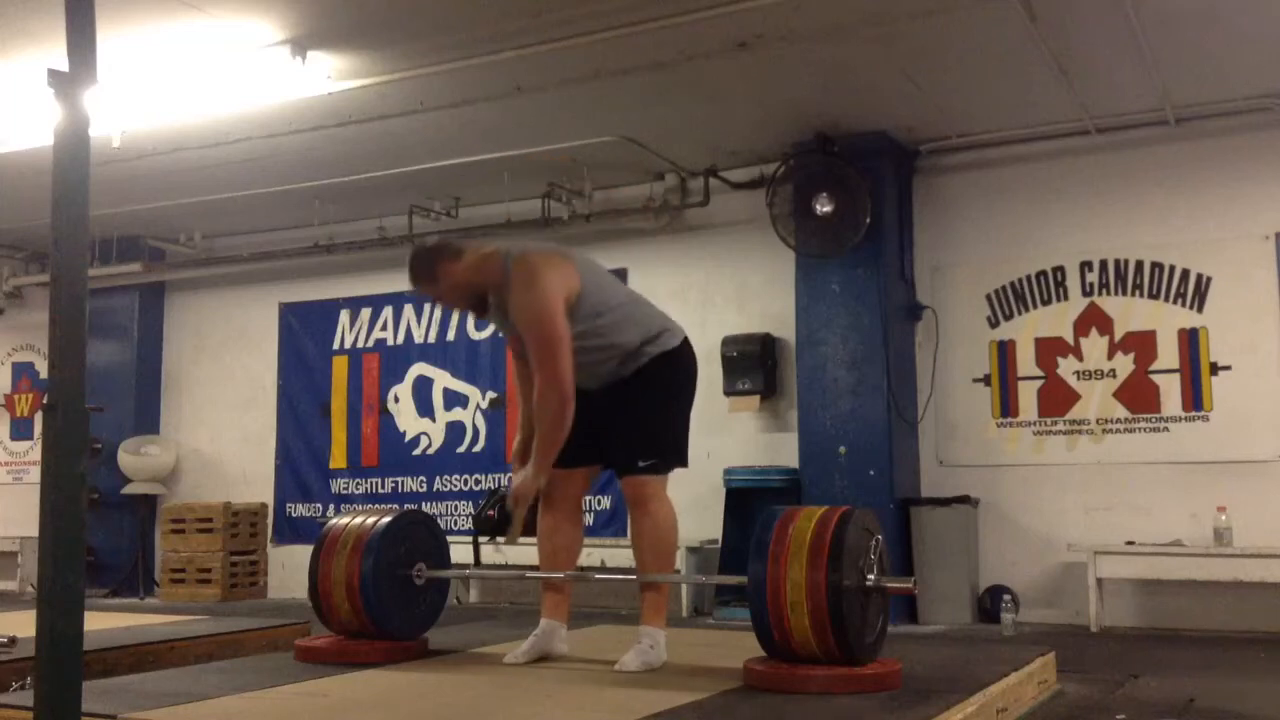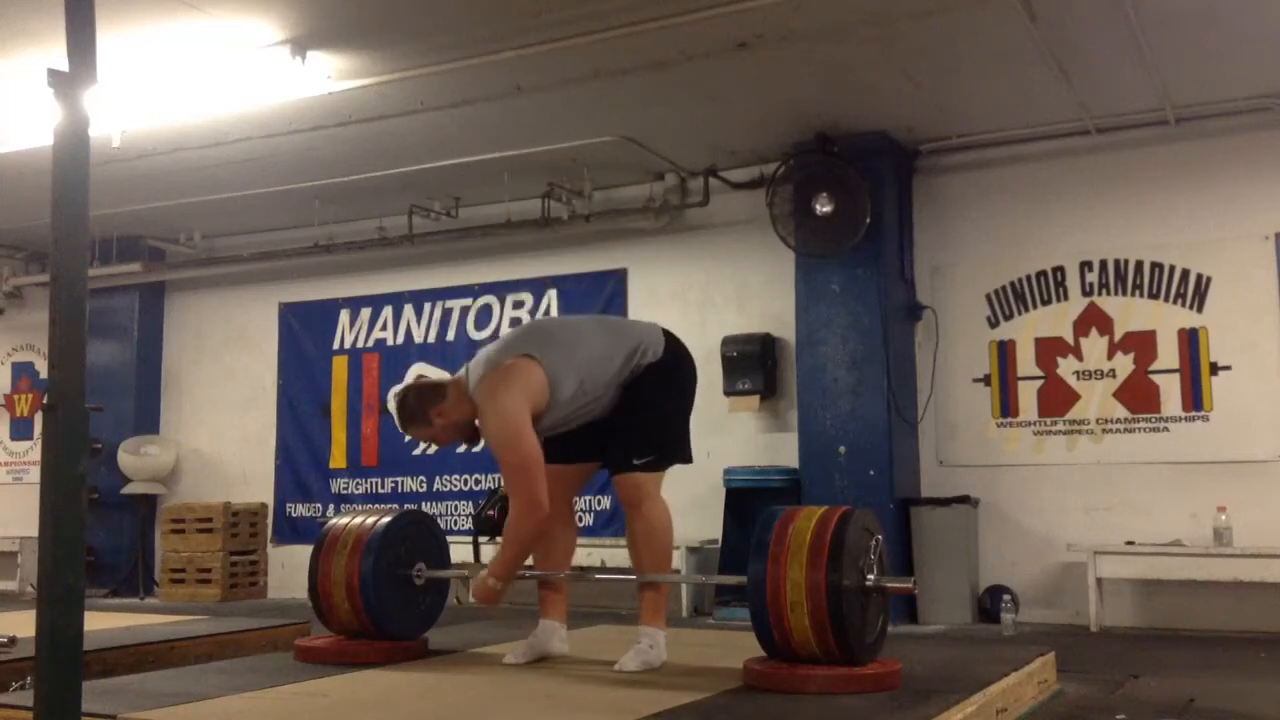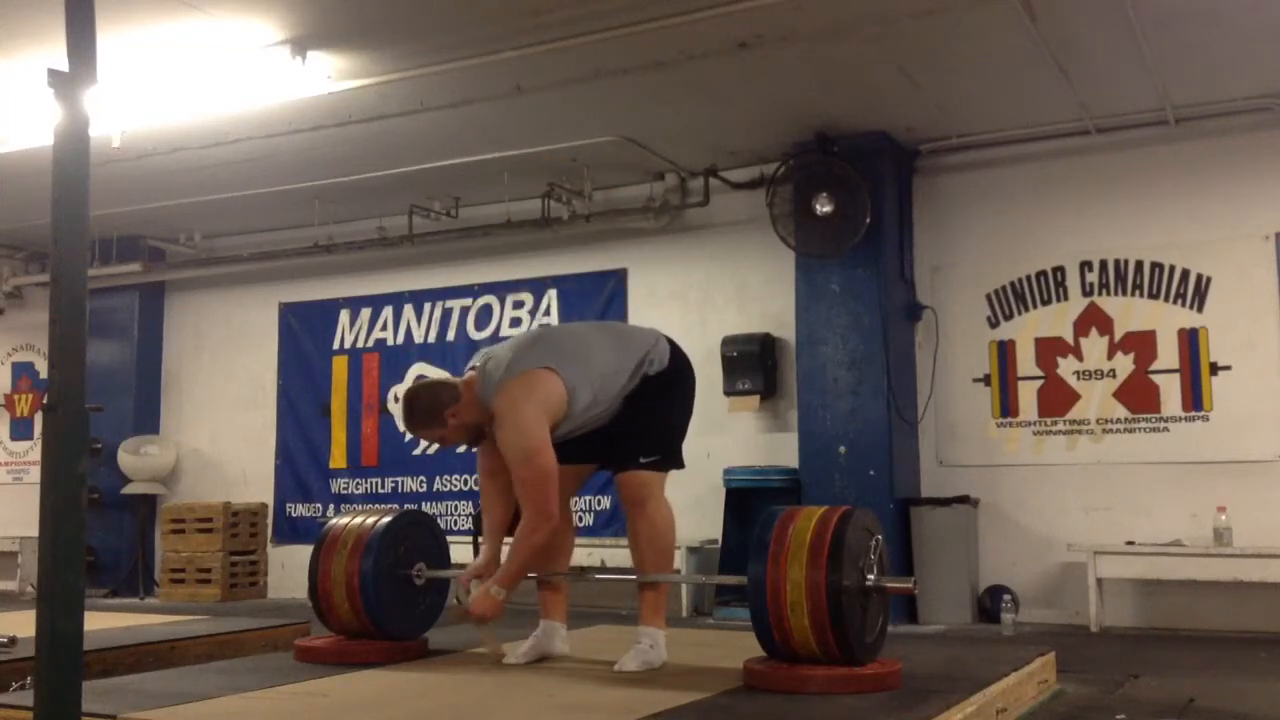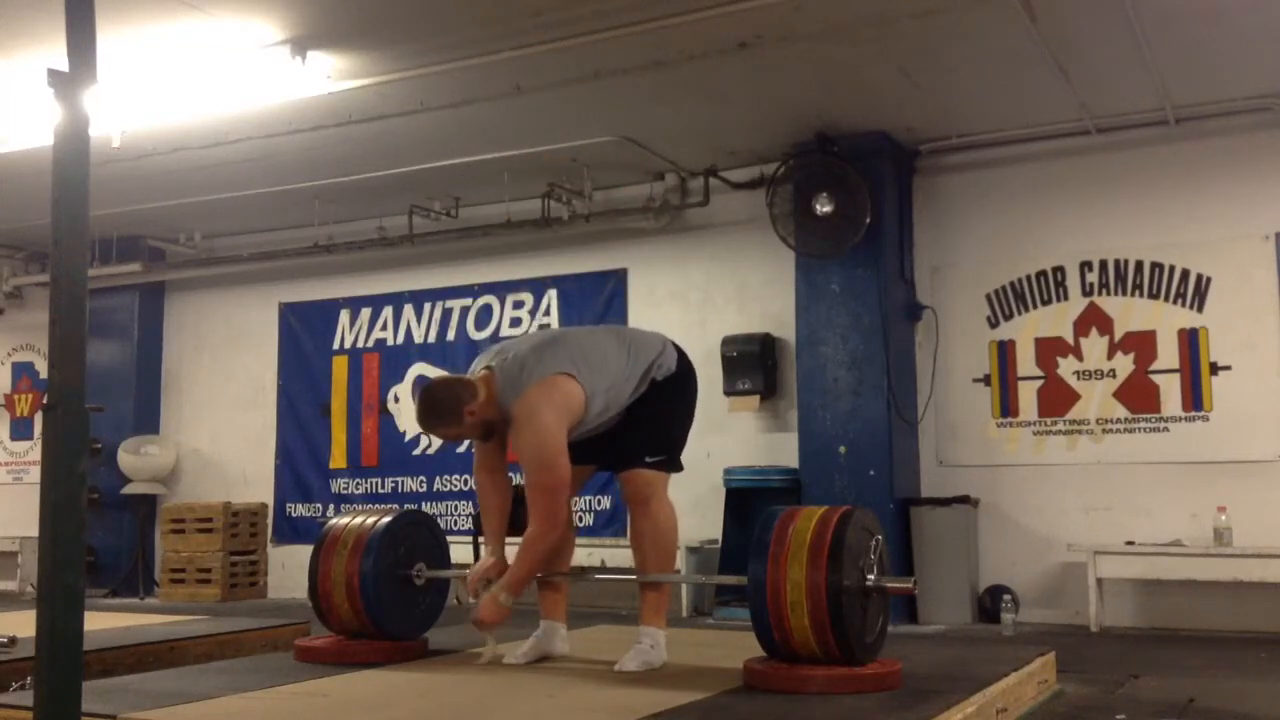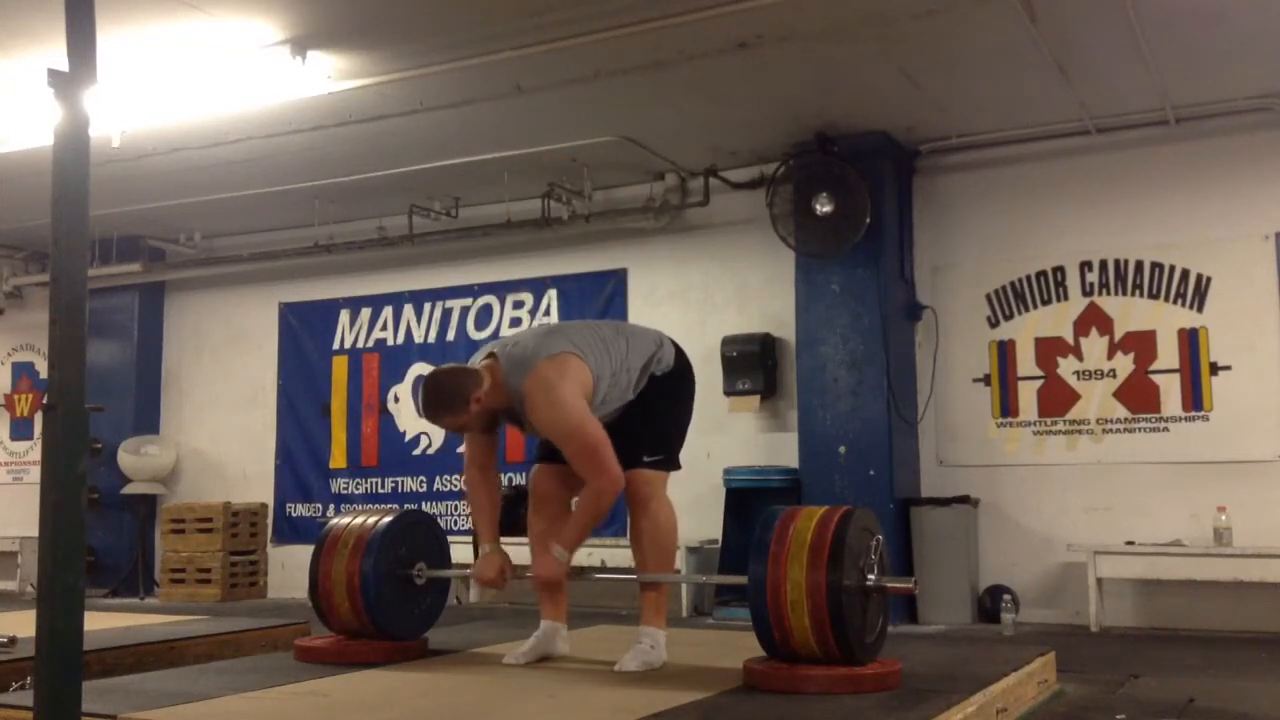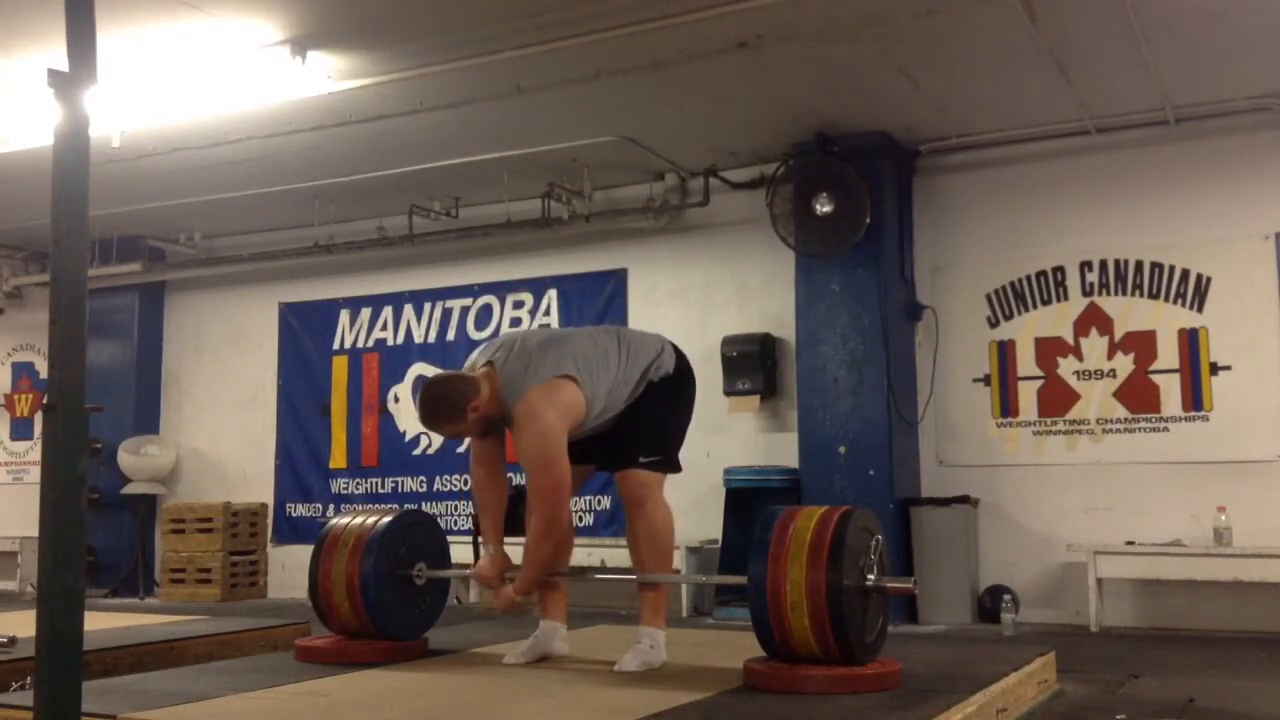
dt=0.7s
person 1, frame 1
left shoulder: (531, 282)
right shoulder: (490, 290)
left elbow: (557, 386)
right elbow: (527, 361)
left wrist: (537, 470)
right wrist: (526, 435)
left hip: (655, 362)
right hip: (597, 378)
left knee: (642, 489)
right knee: (559, 492)
left ankle: (653, 635)
right ankle: (552, 628)
person 1, frame 2
left shoulder: (496, 403)
right shoulder: (478, 383)
left elbow: (533, 508)
left wrist: (495, 578)
right wrist: (507, 564)
left hip: (654, 369)
right hip: (602, 388)
left knee: (635, 488)
right knee: (551, 490)
left ankle: (652, 635)
right ankle: (551, 629)
person 1, frame 3
left shoulder: (516, 411)
right shoulder: (476, 384)
left elbow: (542, 517)
right elbow: (494, 476)
left wrist: (497, 589)
right wrist: (489, 552)
left hip: (655, 375)
right hip: (603, 386)
left knee: (638, 490)
right knee: (546, 493)
left ankle: (652, 635)
right ankle: (551, 630)
person 1, frame 4
left shoulder: (535, 413)
right shoulder: (479, 385)
left elbow: (552, 522)
right elbow: (490, 472)
left wrist: (503, 597)
right wrist: (493, 552)
left hip: (659, 378)
right hip: (606, 388)
left knee: (642, 488)
right knee: (545, 490)
left ankle: (652, 635)
right ankle: (552, 630)
person 1, frame 5
left shoulder: (547, 394)
right shoulder: (476, 381)
left elbow: (609, 481)
right elbow: (479, 469)
left wrist: (559, 552)
right wrist: (488, 548)
left hip: (656, 376)
right hip: (605, 387)
left knee: (642, 488)
right knee: (544, 488)
left ankle: (652, 635)
right ankle: (552, 630)
person 1, frame 6
left shoulder: (537, 414)
right shoulder: (474, 378)
left elbow: (551, 518)
right elbow: (486, 469)
left wrist: (519, 591)
right wrist: (492, 549)
left hip: (657, 378)
right hip: (604, 385)
left knee: (637, 487)
right knee: (544, 492)
left ankle: (652, 635)
right ankle: (552, 629)
